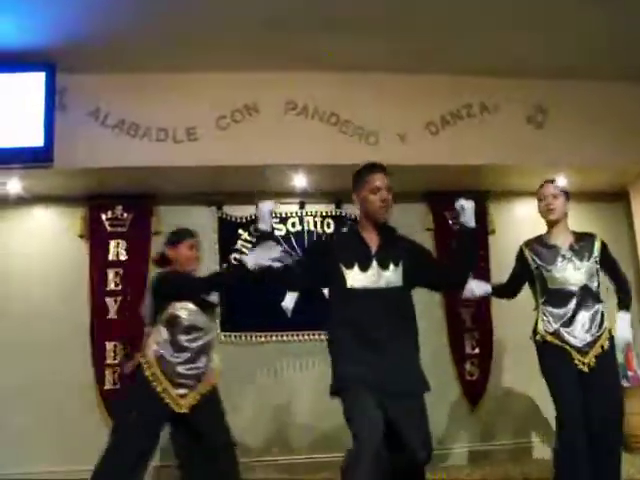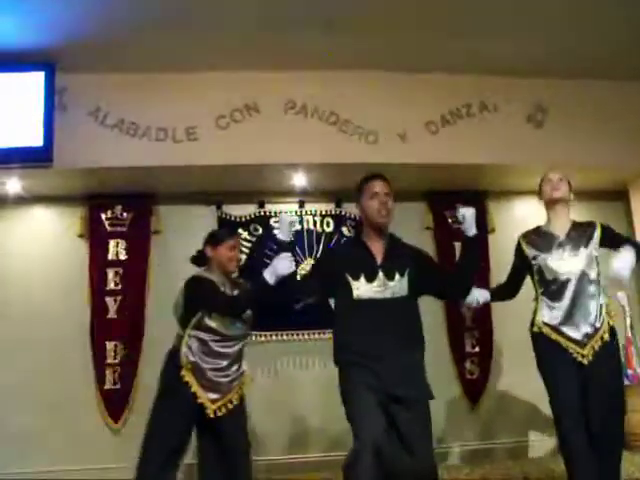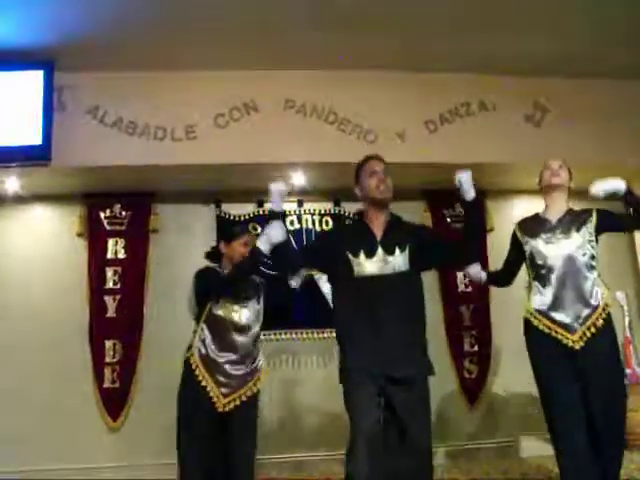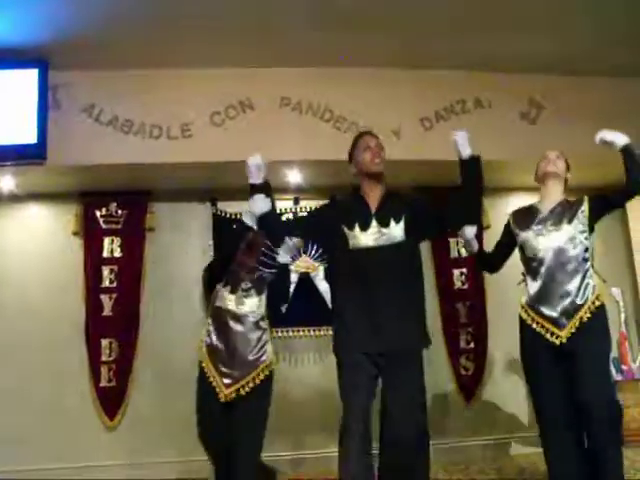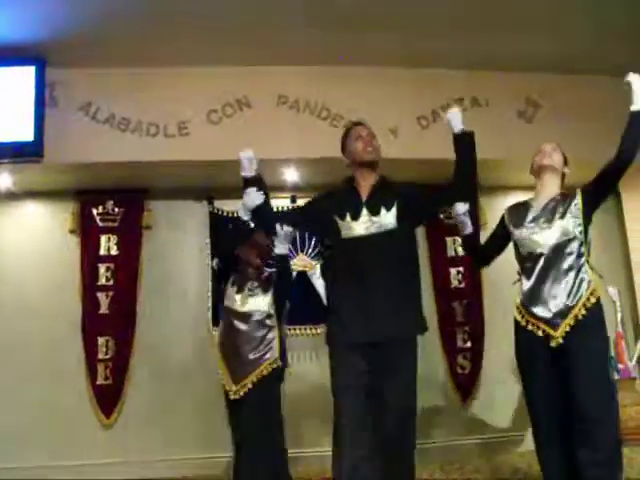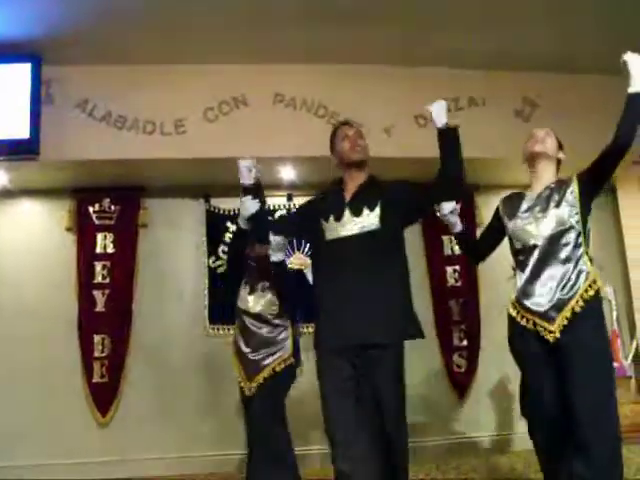
dt=0.2s
person 1, frame 1
left shoulder: (592, 243)
right shoulder: (530, 249)
left elbow: (620, 280)
right elbow: (511, 289)
left wrist: (624, 315)
right wrist: (484, 288)
left hip: (598, 341)
right hip: (554, 343)
left knee: (605, 421)
right knee: (572, 418)
person 1, frame 2
left shoulder: (594, 231)
right shoulder: (528, 240)
right elbow: (511, 288)
right wrist: (484, 295)
left hip: (599, 334)
right hip: (552, 338)
left knee: (606, 416)
right knee: (571, 419)
person 1, frame 3
left shoulder: (591, 217)
right shoulder: (524, 228)
right elbow: (506, 276)
right wrist: (483, 275)
left hip: (593, 322)
right hip: (544, 327)
left knee: (605, 408)
right knee: (565, 416)
person 1, frame 4
left shoulder: (585, 207)
right shoulder: (519, 218)
right elbow: (491, 264)
right wrist: (473, 245)
left hip: (586, 318)
right hip: (536, 324)
left knee: (598, 406)
right knee: (555, 418)
person 1, frame 5
left shoulder: (582, 200)
right shoulder: (514, 214)
right elbow: (482, 258)
right wrist: (465, 226)
left hip: (581, 316)
right hip: (531, 323)
left knee: (594, 415)
right knee: (549, 422)
person 1, frame 6
left shoulder: (580, 188)
right shoulder: (509, 205)
right elbow: (477, 252)
right wrist: (454, 224)
left hip: (580, 311)
right hip: (527, 318)
left knee: (592, 417)
right knee: (546, 418)
person 2, frame 1
left shoulder: (407, 249)
right shoulder: (331, 249)
left elbow: (453, 281)
right elbow: (283, 279)
left wrist: (467, 229)
left hip: (401, 369)
right hip: (355, 369)
right knee: (370, 444)
person 2, frame 2
left shoulder: (412, 258)
right shoulder: (337, 259)
left elbow: (456, 289)
left wrist: (470, 236)
left hip: (407, 375)
right hip: (360, 373)
right knee: (371, 442)
person 2, frame 3
left shoulder: (414, 235)
right shoulder: (339, 239)
left elbow: (464, 254)
right elbow: (291, 263)
left wrist: (470, 200)
left hip: (408, 359)
right hip: (361, 360)
left knee: (415, 445)
right knee: (366, 434)
person 2, frame 4
left shoulder: (411, 208)
right shoulder: (334, 214)
left elbow: (465, 213)
right elbow: (279, 231)
left wrist: (468, 160)
right wrist: (259, 186)
left hip: (403, 337)
right hip: (355, 338)
left knee: (408, 426)
right knee: (356, 423)
person 2, frame 5
left shoulder: (405, 196)
right shoulder: (328, 204)
left elbow: (459, 190)
right elbow: (273, 222)
left wrist: (461, 135)
right wrist: (252, 180)
left hip: (397, 328)
right hip: (348, 331)
left knee: (397, 419)
right knee: (353, 425)
person 2, frame 6
left shoulder: (393, 195)
right shoulder: (318, 207)
left elbow: (447, 184)
right elbow: (269, 231)
left wrist: (444, 128)
right wrist: (250, 190)
left hip: (382, 330)
right hip: (334, 335)
left knee: (386, 425)
right knee: (346, 432)
person 3, frame 1
left shoulder: (201, 283)
right shoulder: (166, 280)
right elbow: (205, 286)
right wrist: (250, 263)
left hip: (197, 377)
right hip: (156, 374)
left knee: (217, 444)
right knee: (130, 448)
person 3, frame 2
left shoulder: (239, 288)
right shoulder: (198, 284)
right elbow: (232, 308)
right wrist: (271, 273)
left hip: (227, 381)
right hip: (186, 375)
left knee: (234, 451)
right knee: (163, 449)
person 3, frame 3
left shoulder: (256, 285)
right shoulder: (207, 278)
right elbow: (231, 285)
right wrist: (263, 246)
left hip: (244, 376)
right hip: (203, 373)
left knee: (241, 449)
right knee: (198, 448)
person 3, frame 4
left shoulder: (265, 281)
right shoulder: (216, 277)
right elbow: (222, 253)
left wrist: (282, 258)
right wrist: (248, 224)
left hip: (255, 370)
right hip: (215, 368)
left knee: (246, 443)
right knee: (215, 441)
person 3, frame 5
left shoulder: (275, 277)
right shoulder: (231, 275)
left elbow: (284, 286)
right elbow: (229, 244)
left wrist: (282, 249)
left hip: (265, 367)
right hip: (234, 367)
left knee: (258, 440)
right knee: (246, 439)
person 3, frame 6
left shoulder: (285, 276)
right shoulder: (248, 274)
left elbow: (287, 293)
right elbow: (237, 245)
left wrist: (277, 256)
left hip: (278, 361)
right hip: (250, 363)
left knee: (266, 427)
right knee: (262, 430)
